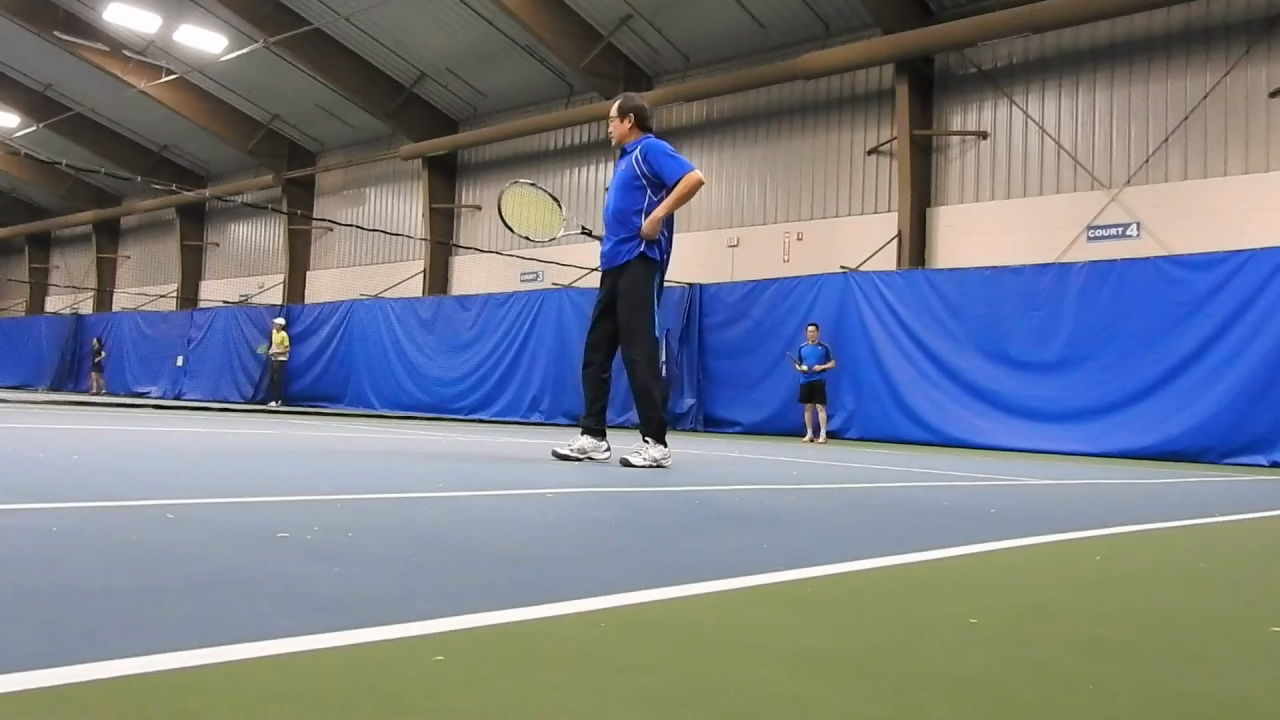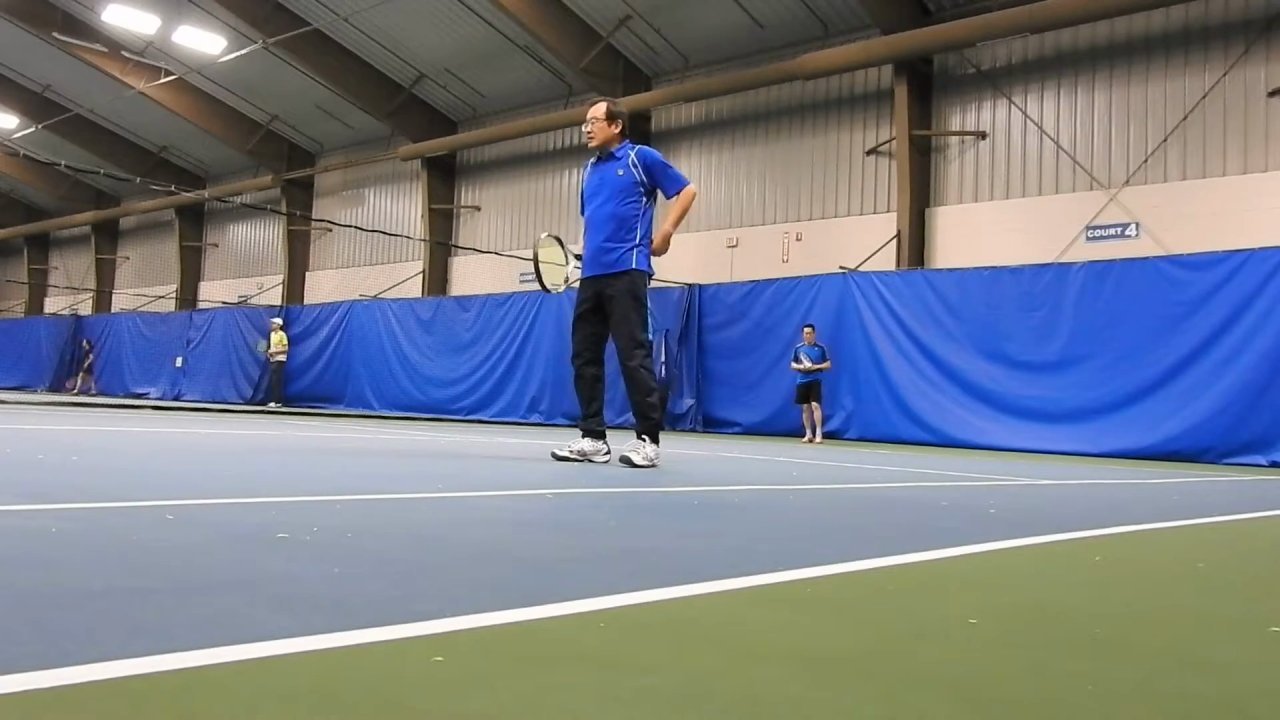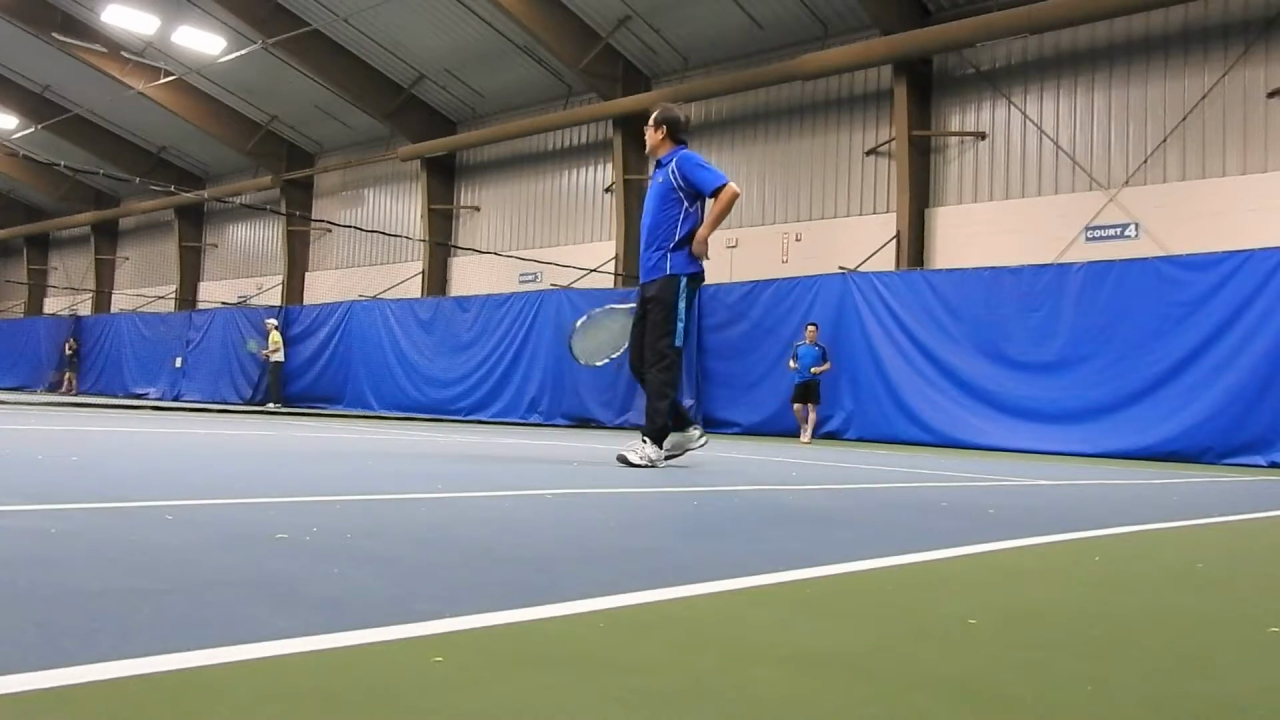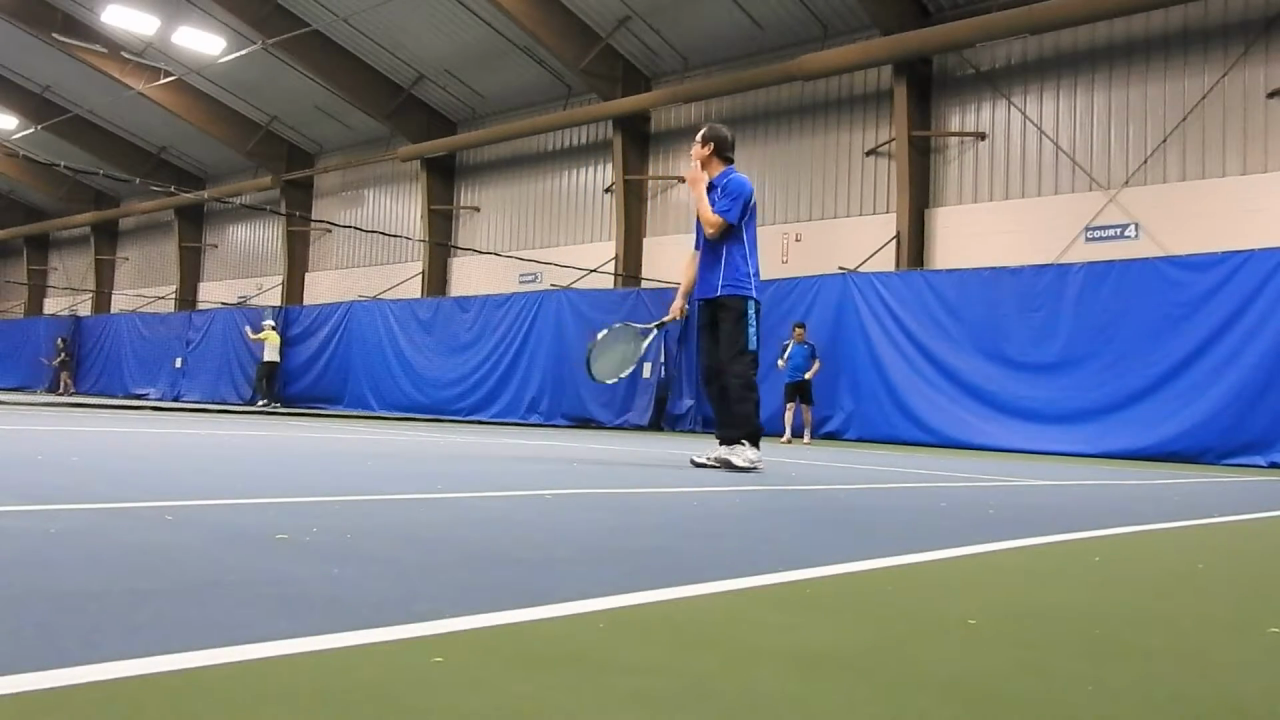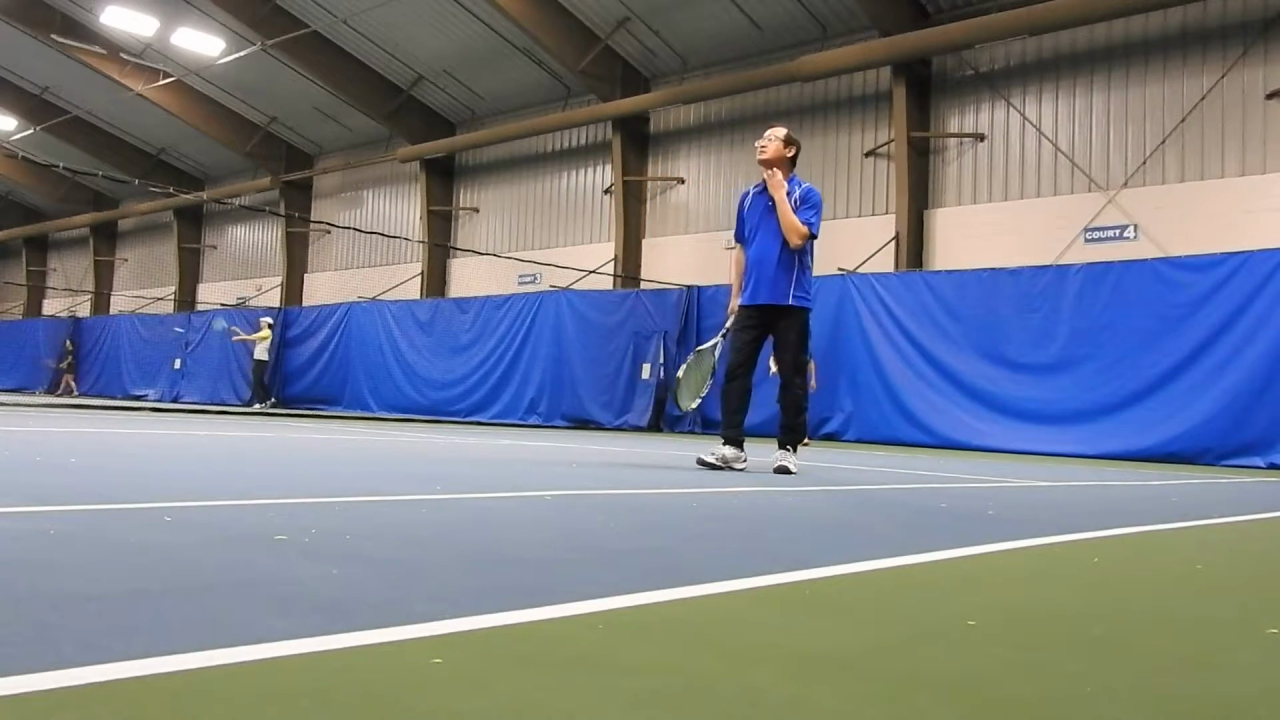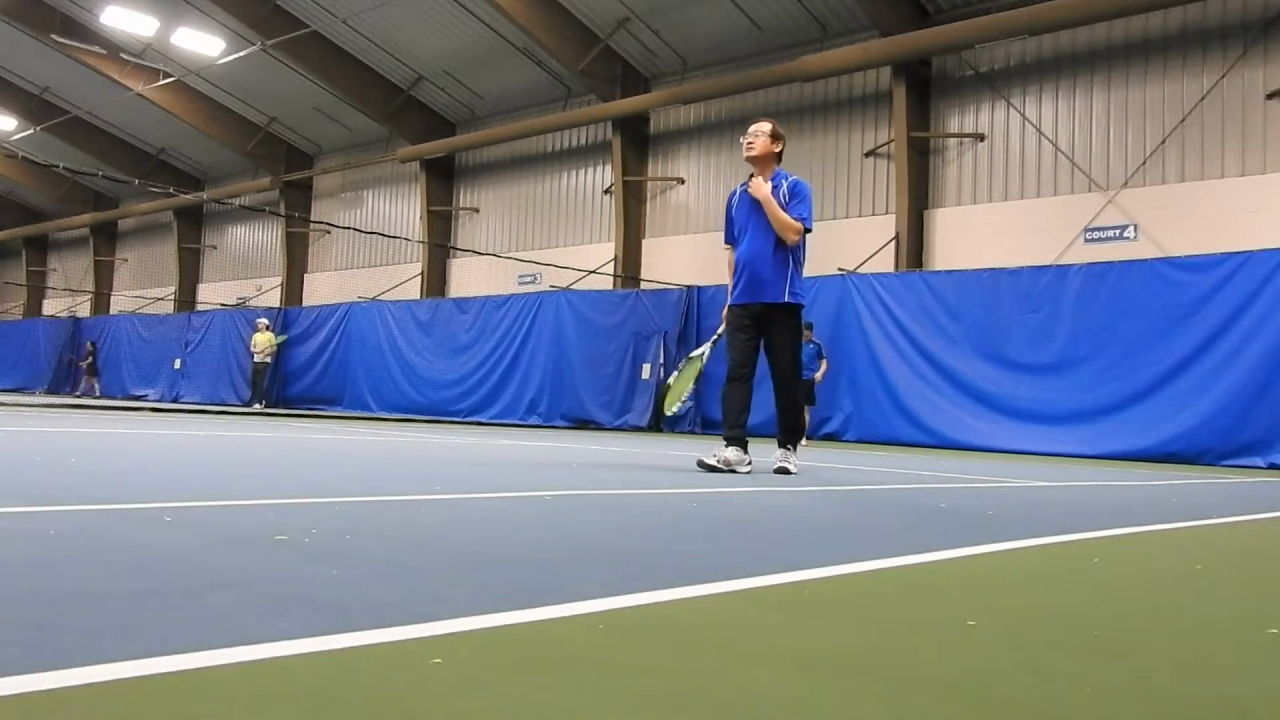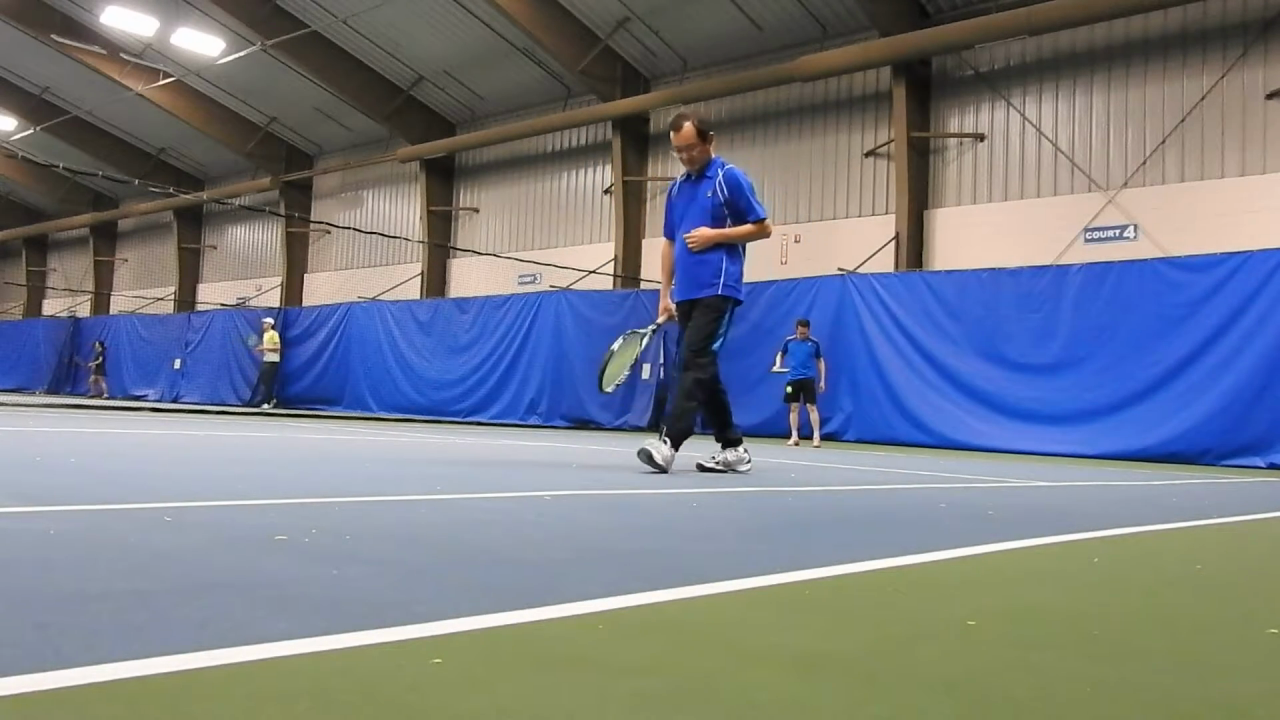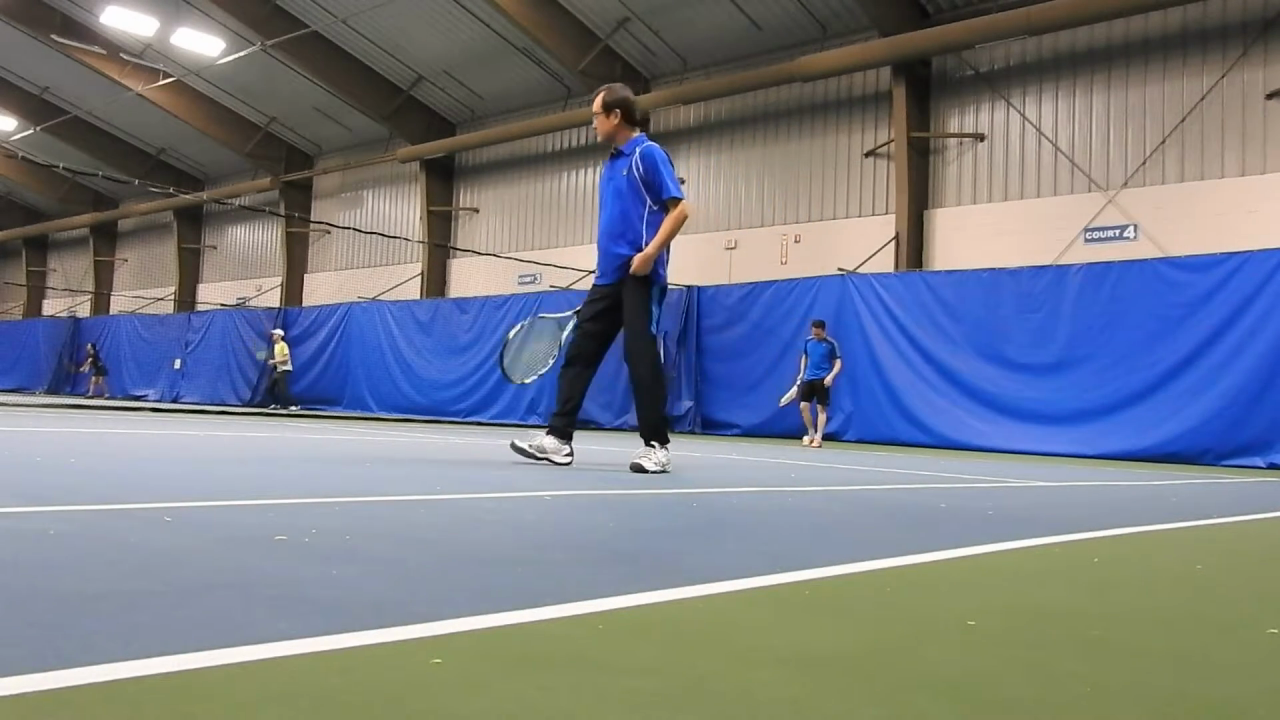
dt=0.7s
person 1, frame 1
left shoulder: (652, 148)
right shoulder: (626, 159)
left elbow: (694, 179)
left wrist: (658, 216)
right wrist: (606, 236)
left hip: (640, 263)
right hip: (613, 265)
left knee: (640, 352)
right knee: (596, 352)
left ankle: (655, 442)
right ankle: (593, 436)
person 1, frame 2
left shoulder: (643, 157)
right shoulder: (590, 169)
left elbow: (686, 190)
left wrist: (665, 231)
right wrist: (586, 251)
left hip: (627, 270)
right hip: (592, 273)
left knee: (633, 355)
right knee: (584, 356)
left ankle: (648, 438)
right ankle: (592, 438)
person 1, frame 3
left shoulder: (686, 162)
right shoulder: (660, 171)
left elbow: (729, 192)
left wrist: (702, 234)
left hip: (673, 277)
right hip: (652, 278)
left knee: (661, 361)
right knee: (641, 359)
left ankle: (653, 442)
right ankle: (684, 428)
person 1, frame 4
left shoulder: (737, 184)
right shoulder: (708, 191)
left elbow: (712, 227)
left wrist: (697, 188)
right wrist: (681, 296)
left hip: (737, 293)
right hip: (710, 296)
left knee: (738, 369)
right knee: (713, 371)
left ankle: (748, 444)
right ankle: (728, 444)
person 1, frame 5
left shoulder: (807, 194)
right shoulder: (749, 196)
left elbow: (797, 238)
left wrist: (780, 194)
right wrist: (736, 294)
left hip: (790, 301)
right hip: (752, 300)
left knee: (791, 378)
right knee: (736, 371)
left ankle: (787, 449)
right ankle: (732, 447)
person 1, frame 6
left shoulder: (794, 187)
right shoulder: (736, 196)
left elbow: (793, 235)
left wrist: (765, 197)
right wrist: (729, 298)
left hip: (781, 298)
right hip: (743, 300)
left knee: (786, 376)
right knee: (737, 373)
left ankle: (787, 447)
right ankle: (735, 449)
person 1, frame 7
left shoulder: (731, 179)
right shoulder: (676, 188)
left elbow: (761, 228)
left wrist: (714, 235)
right wrist: (665, 293)
left hip: (717, 290)
right hip: (686, 294)
left knee: (694, 363)
right knee: (702, 371)
left ankle: (668, 443)
right ankle: (733, 447)
person 1, frame 8
left shoulder: (649, 155)
right shoulder: (610, 163)
left elbow: (679, 209)
left wrist: (651, 253)
left hip: (639, 277)
right hip: (608, 278)
left knee: (641, 358)
right knee: (579, 355)
left ankle: (656, 445)
right ankle: (558, 438)
